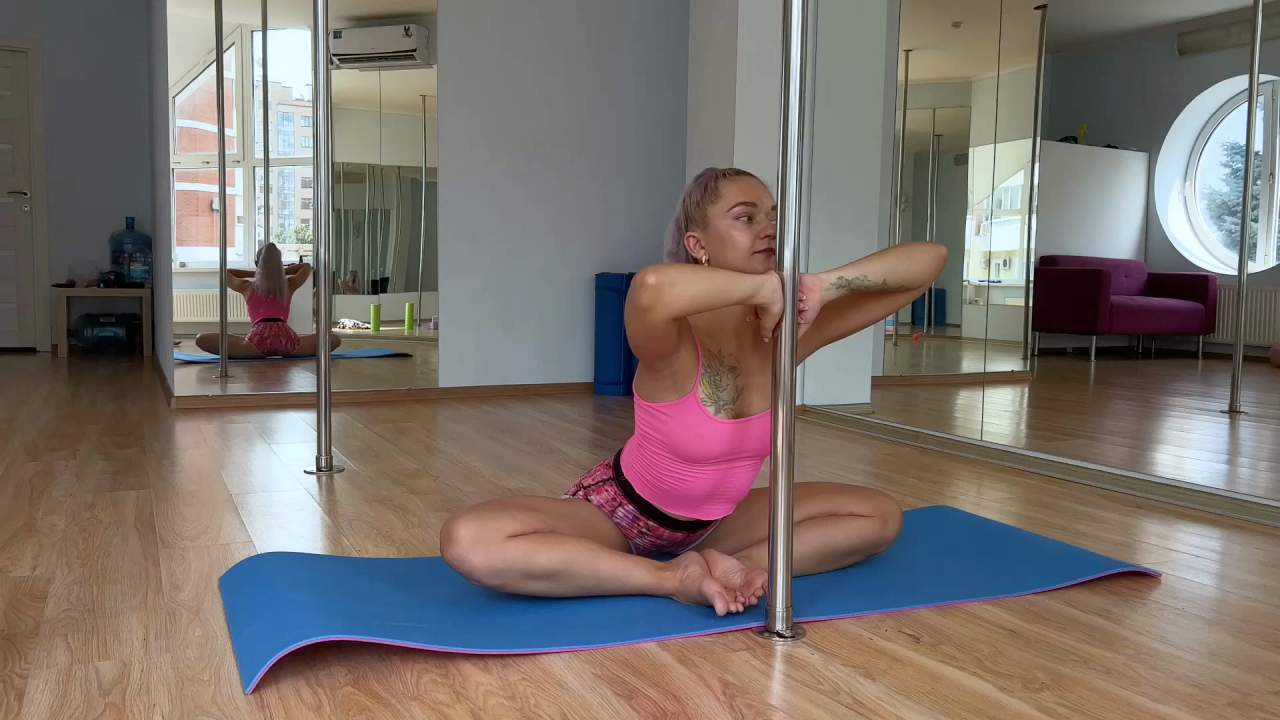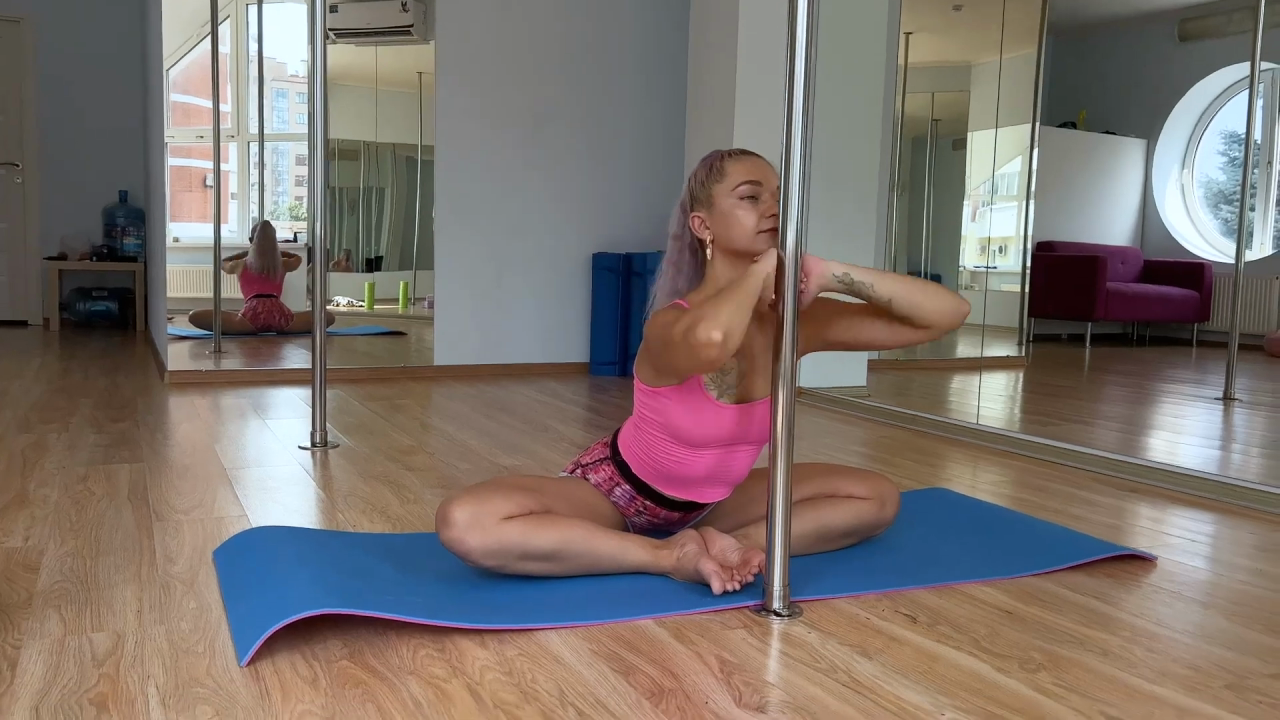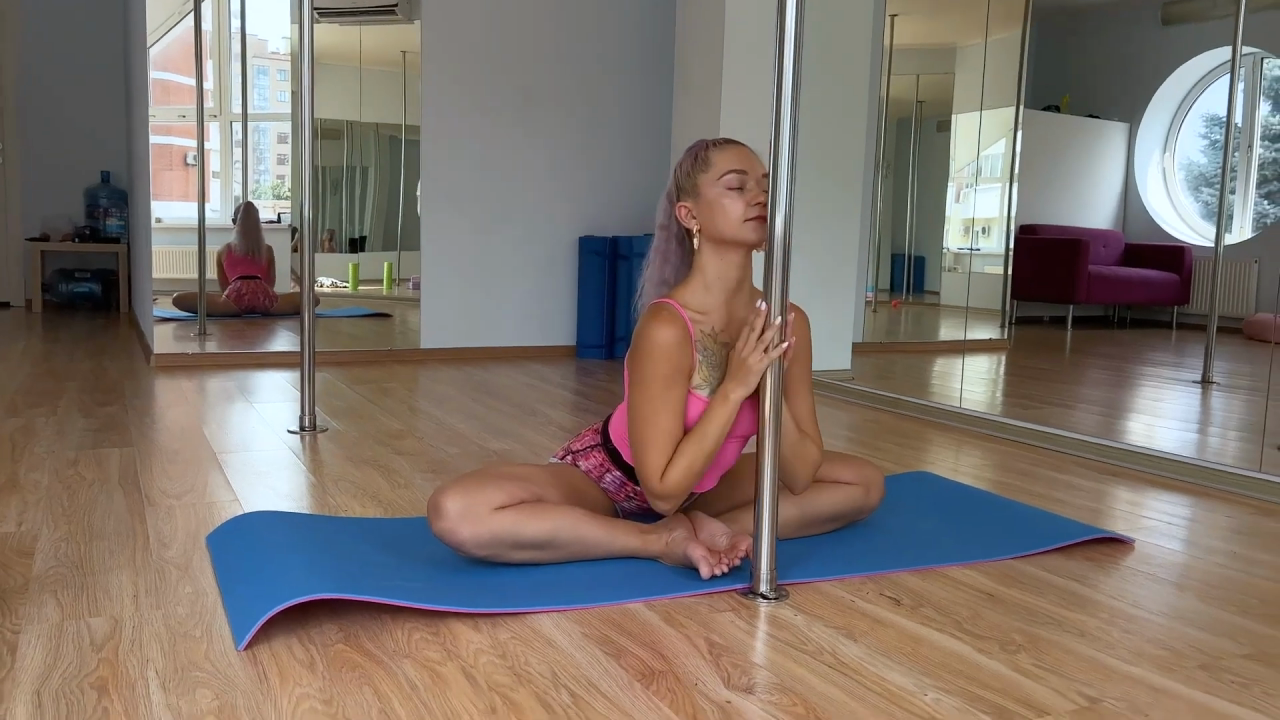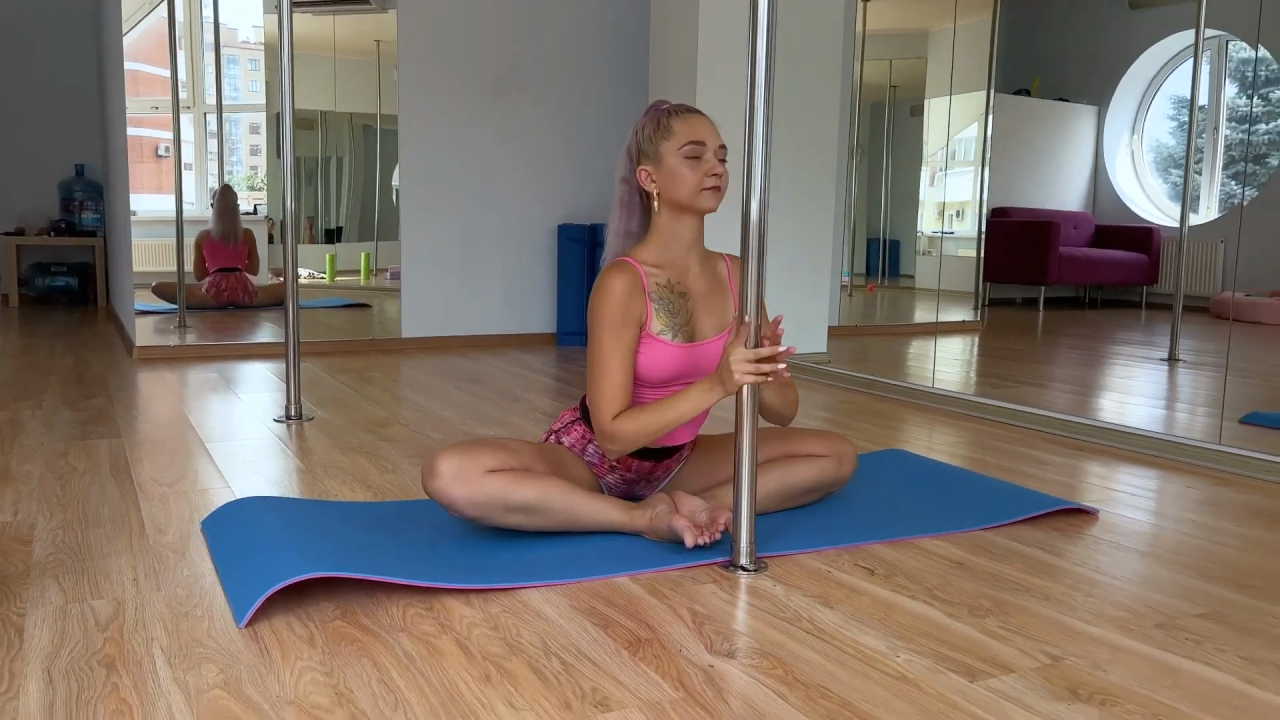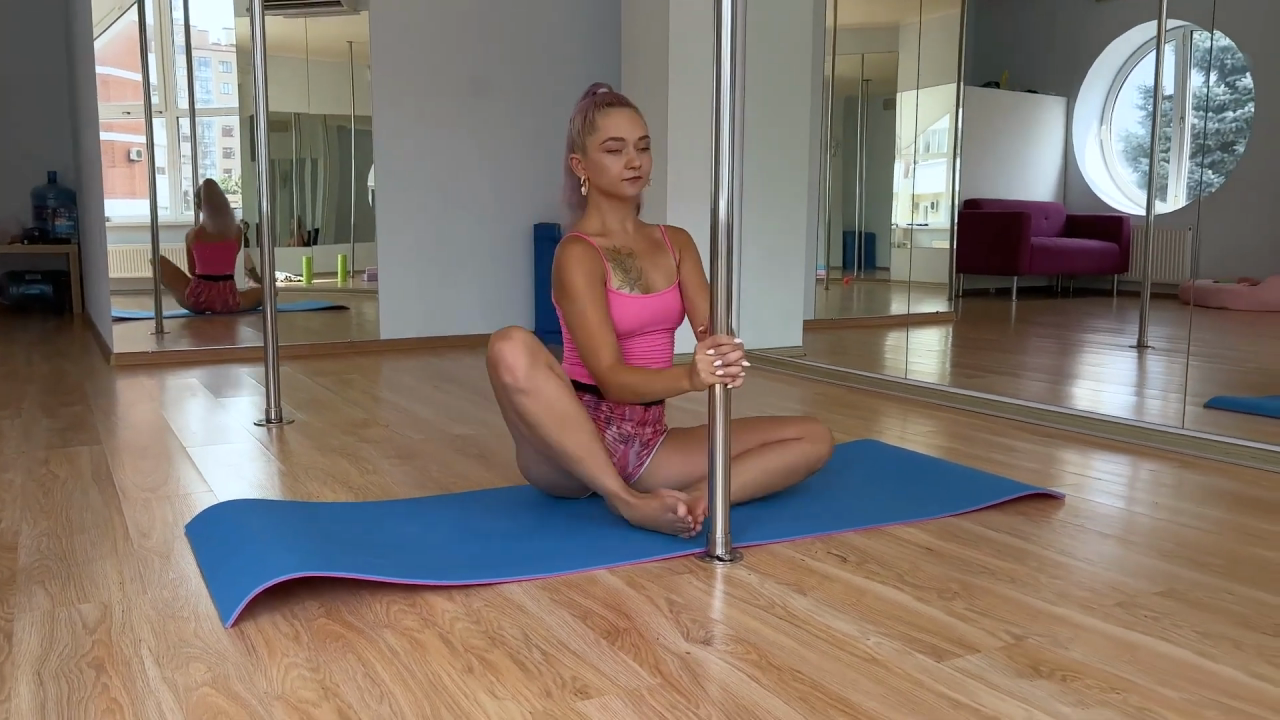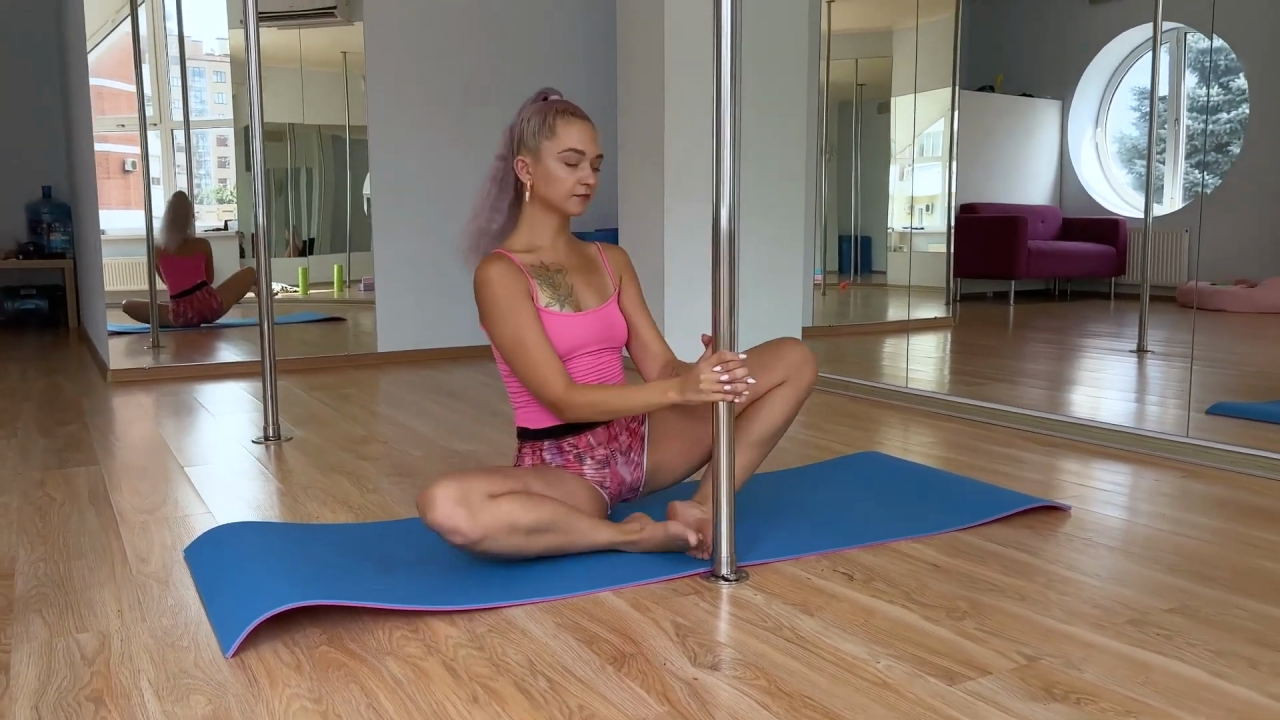
dt=0.7s
person 1, frame 1
left shoulder: (791, 332)
right shoulder: (673, 343)
left elbow: (930, 260)
right elbow: (652, 286)
left wrist: (826, 282)
right wrist: (764, 285)
left hip: (712, 522)
right hip: (619, 514)
left knee: (880, 516)
right knee: (468, 541)
left ankle: (720, 567)
right ankle: (675, 579)
person 1, frame 2
left shoulder: (797, 322)
right shoulder: (673, 326)
left elbow: (949, 314)
right elbow: (711, 341)
left wrist: (831, 275)
right wrist: (761, 269)
left hip: (706, 505)
right hip: (613, 493)
left knee: (877, 497)
right knee: (465, 523)
left ankle: (717, 545)
right ankle: (670, 555)
person 1, frame 3
left shoulder: (787, 325)
right shoulder: (666, 328)
left elbow: (800, 476)
right elbow: (662, 490)
right wrist: (735, 387)
left hip: (695, 489)
right hip: (605, 480)
left knee: (864, 483)
right knee: (455, 514)
left ankle: (712, 530)
right ankle: (663, 542)
person 1, frame 4
left shoulder: (736, 276)
right shoulder: (623, 282)
left elbow: (784, 411)
right elbow: (613, 435)
left wrist: (757, 377)
right wrist: (717, 384)
left hip: (673, 462)
right hip: (588, 458)
left knee: (837, 456)
right knee: (448, 476)
right ankle: (645, 517)
person 1, frame 5
left shoulder: (676, 243)
right shoulder: (577, 253)
left elbow: (711, 332)
right elbow: (610, 376)
left wrist: (718, 356)
right wrist: (688, 377)
left hip: (645, 442)
right hip: (575, 444)
left knee: (815, 439)
right knee: (511, 347)
left ankle: (679, 500)
right ankle: (626, 499)
person 1, frame 6
left shoulder: (612, 261)
right shoulder: (499, 273)
left elbow: (660, 366)
right elbow: (562, 399)
left wrist: (705, 374)
right wrist: (680, 390)
left hip: (637, 447)
right hip: (561, 472)
left knee: (794, 359)
right knee: (445, 507)
left ankle: (702, 508)
right ankle: (627, 534)
